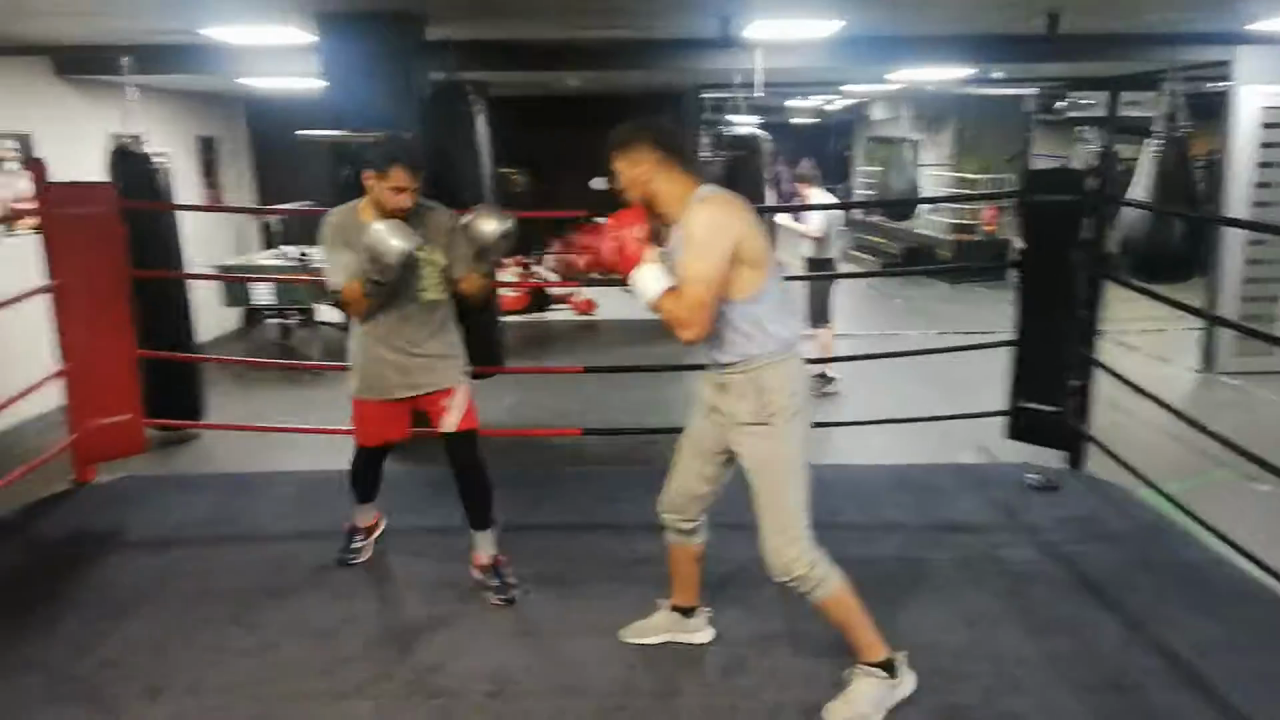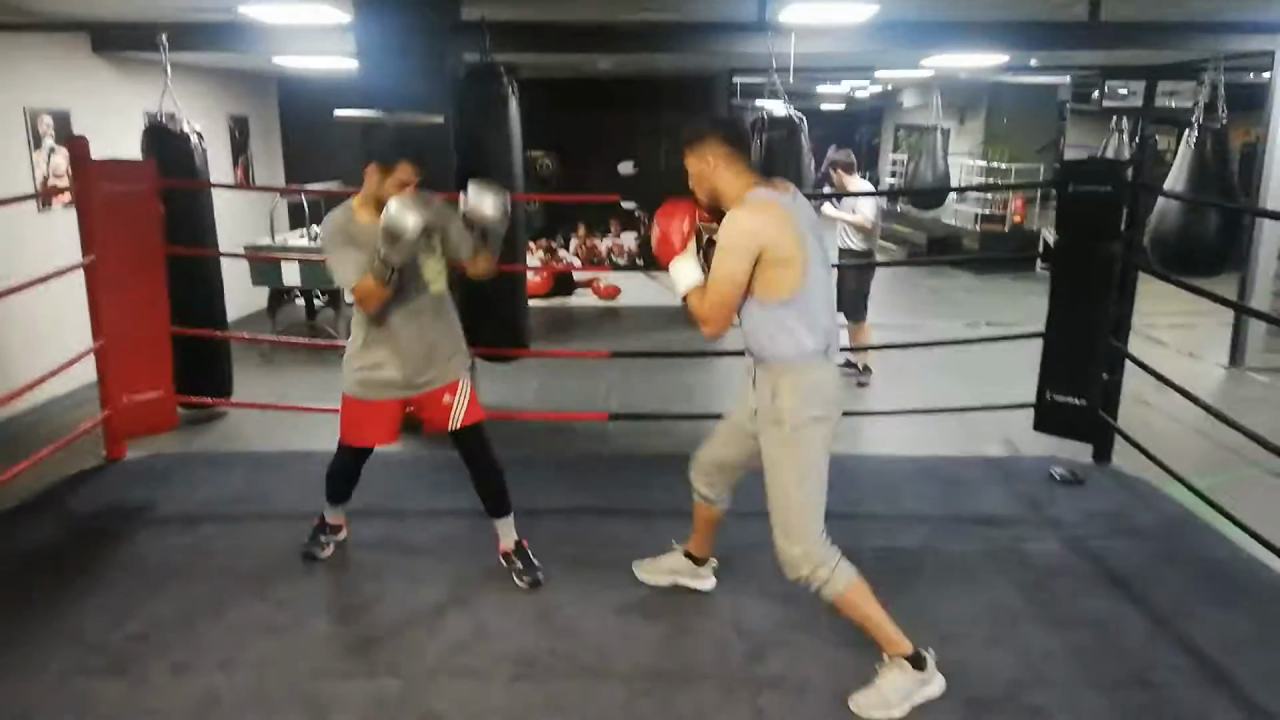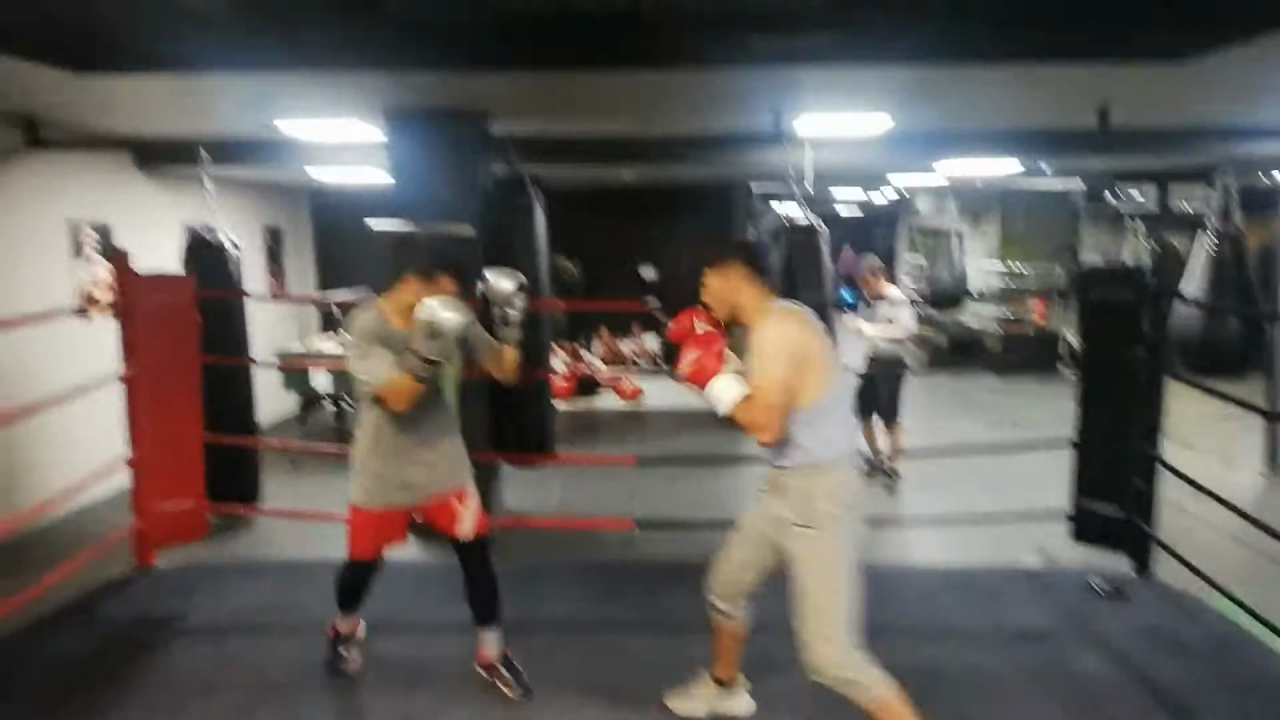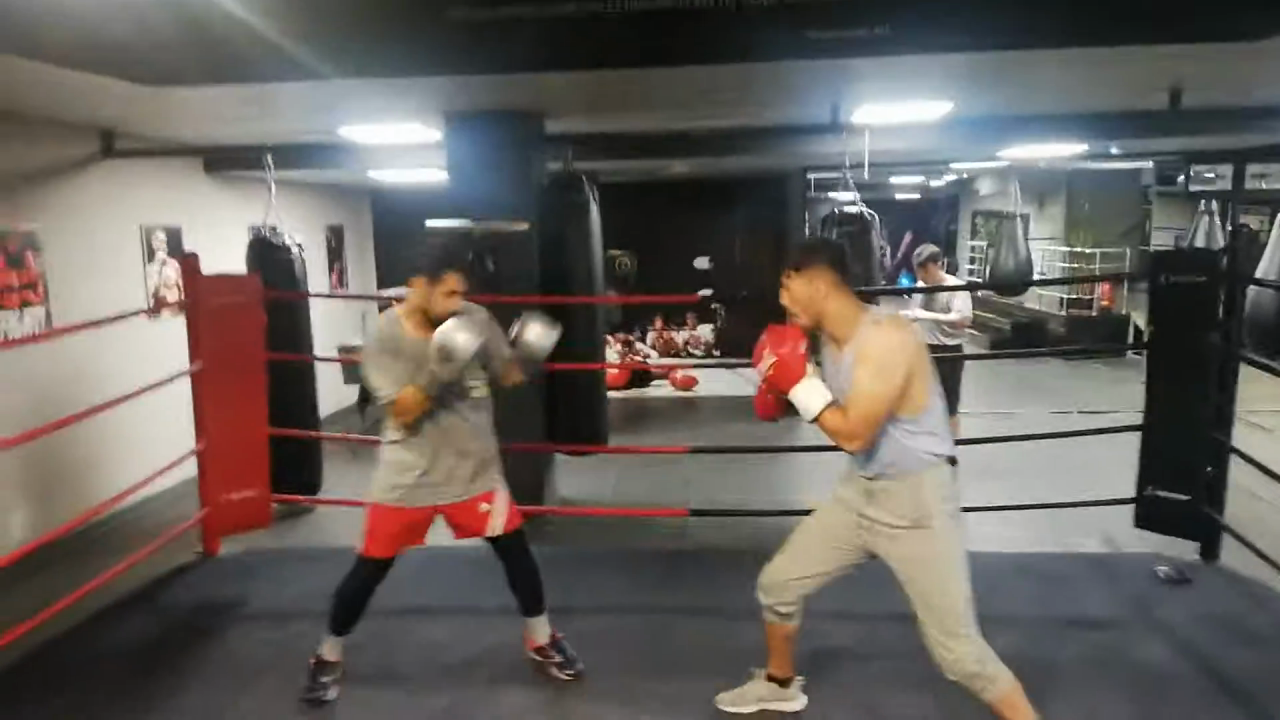
dt=0.3s
person 1, frame 1
left shoulder: (708, 219)
right shoulder: (698, 208)
left elbow: (690, 325)
left wrist: (639, 266)
right wrist: (619, 249)
left hip: (766, 390)
right hip: (722, 387)
left knee: (789, 555)
right knee: (679, 506)
left ankle: (884, 667)
right ankle: (685, 612)
person 1, frame 2
left shoulder: (745, 223)
right shoulder: (781, 193)
left elbow: (712, 321)
left wrist: (680, 259)
left hip: (796, 389)
right hip: (773, 382)
left knee: (802, 552)
right knee: (709, 467)
left ankle: (910, 662)
right ankle: (695, 561)
person 1, frame 3
left shoulder: (778, 331)
right shoulder: (777, 325)
left elbow: (765, 428)
right elbow: (764, 404)
left wrist: (715, 377)
right wrist: (704, 358)
left hip: (820, 495)
right hip: (785, 490)
left knee: (829, 656)
right knee: (724, 588)
person 1, frame 4
left shoulder: (885, 338)
right shoulder: (834, 339)
left elbow: (853, 436)
left wrist: (795, 378)
right wrist: (786, 387)
left hip: (916, 501)
right hip: (860, 493)
left knee: (957, 650)
right knee: (777, 585)
person 2, frame 1
left shoulder: (440, 221)
right shoulder: (339, 226)
left elbow: (473, 290)
right elbow: (353, 304)
left wrist: (486, 257)
right wrist: (378, 271)
left hip: (439, 362)
right hip: (378, 369)
left knee: (465, 455)
right knee: (371, 453)
left ankle: (487, 557)
right ankle: (366, 520)
person 2, frame 2
left shoulder: (435, 211)
right shoulder: (339, 228)
left elbow: (480, 268)
right elbow: (369, 303)
left wrist: (489, 229)
right wrist: (391, 254)
left hip: (440, 360)
right hip: (376, 367)
left knee: (476, 448)
right knee: (353, 452)
left ankle: (510, 544)
right ankle: (332, 521)
person 2, frame 3
left shoulder: (454, 319)
right shoulder: (365, 329)
left elbow: (506, 370)
right elbow: (398, 399)
left wrist: (509, 319)
right wrist: (432, 347)
left hip: (445, 468)
right hip: (382, 475)
left knee: (476, 556)
right knee: (363, 563)
left ankle: (492, 655)
right ankle: (347, 627)
person 2, frame 4
left shoulder: (473, 320)
right shoulder: (383, 338)
left elbow: (507, 376)
right elbow: (405, 413)
left wrist: (525, 353)
right wrist: (438, 372)
left hip: (474, 467)
right hip: (407, 476)
left knee: (515, 550)
right knee: (371, 567)
left ankle: (542, 640)
right ankle: (328, 657)
person 3, frame 1
left shoulder: (820, 204)
right shoulder: (828, 201)
left elbow: (814, 232)
left wrist: (786, 222)
left hip: (820, 266)
right hip: (822, 264)
left knee: (819, 321)
right knee: (821, 319)
left ankle: (827, 375)
right ankle: (826, 370)
person 3, frame 2
left shoulder: (865, 191)
right shoulder: (850, 191)
left elbow: (866, 222)
left wrist: (834, 213)
right wrist: (831, 201)
left hip: (859, 259)
right hip: (847, 256)
left knee: (858, 314)
right knee: (849, 312)
left ankle: (865, 365)
right ankle: (854, 359)
person 3, frame 3
left shoulder: (899, 300)
right shoulder: (870, 300)
left elbow: (907, 332)
left wrist: (874, 330)
right wrist: (858, 324)
left hip: (891, 365)
right hip: (873, 363)
left knee: (889, 420)
right knee: (862, 413)
left ankle: (893, 467)
right ankle: (877, 457)
person 3, frame 4
left shoulder: (956, 287)
right shoulder: (921, 287)
left elbow: (964, 319)
left wrist: (927, 315)
right wrist: (908, 315)
left hip: (949, 354)
right hip: (925, 351)
left knee: (949, 409)
